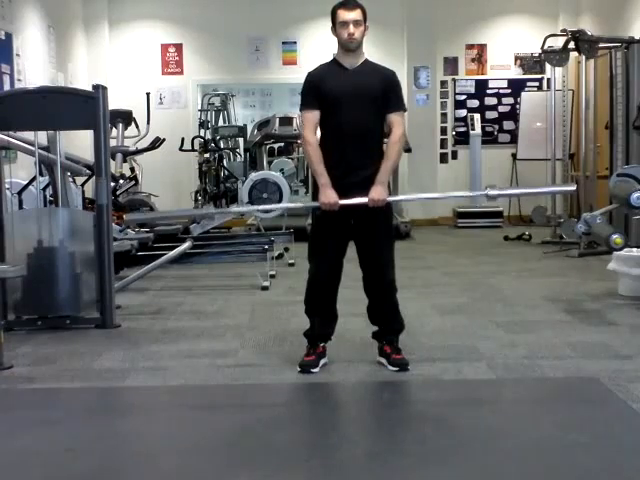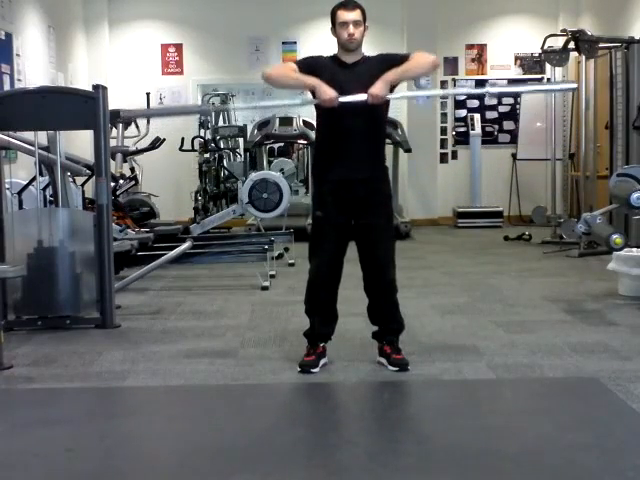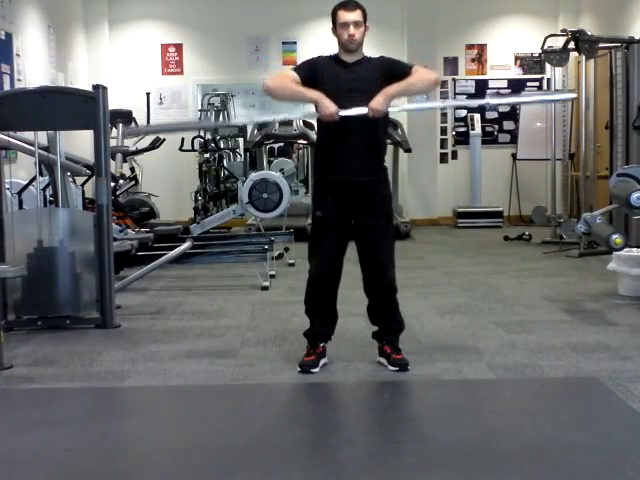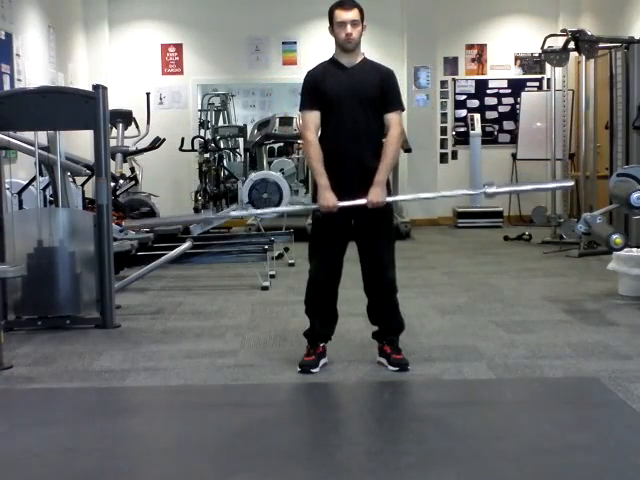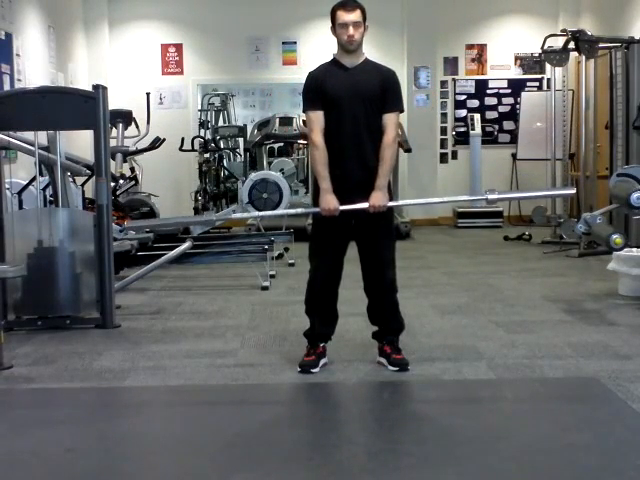
dt=1s
person 1, frame 1
left shoulder: (385, 77)
right shoulder: (317, 78)
left elbow: (397, 133)
right elbow: (309, 135)
left wrist: (381, 183)
right wrist: (324, 186)
left hip: (374, 190)
right hip: (330, 191)
left knee: (381, 272)
right knee: (322, 272)
left ankle: (388, 342)
right ankle: (317, 343)
person 1, frame 2
left shoulder: (382, 63)
right shoulder: (318, 65)
left elbow: (430, 61)
right elbow: (271, 73)
left wrist: (388, 79)
right wrist: (314, 83)
left hip: (373, 183)
right hip: (330, 185)
left knee: (381, 268)
right knee: (323, 269)
left ankle: (388, 342)
right ankle: (317, 343)
person 1, frame 3
left shoulder: (383, 67)
right shoulder: (319, 67)
left elbow: (431, 78)
right elbow: (272, 84)
left wrist: (389, 93)
right wrist: (315, 96)
left hip: (372, 184)
right hip: (329, 185)
left knee: (380, 268)
right knee: (322, 269)
left ankle: (388, 342)
right ankle: (317, 343)
person 1, frame 4
left shoulder: (382, 76)
right shoulder: (317, 77)
left elbow: (395, 131)
right elbow: (309, 134)
left wrist: (380, 183)
right wrist: (323, 187)
left hip: (373, 190)
right hip: (330, 192)
left knee: (380, 271)
right knee: (322, 272)
left ankle: (388, 342)
right ankle: (317, 343)
person 1, frame 5
left shoulder: (384, 77)
right shoulder: (318, 78)
left elbow: (390, 135)
right elbow: (316, 137)
left wrist: (381, 188)
right wrist: (325, 191)
left hip: (374, 192)
right hip: (331, 193)
left knee: (381, 272)
right knee: (323, 272)
left ankle: (388, 342)
right ankle: (317, 343)
